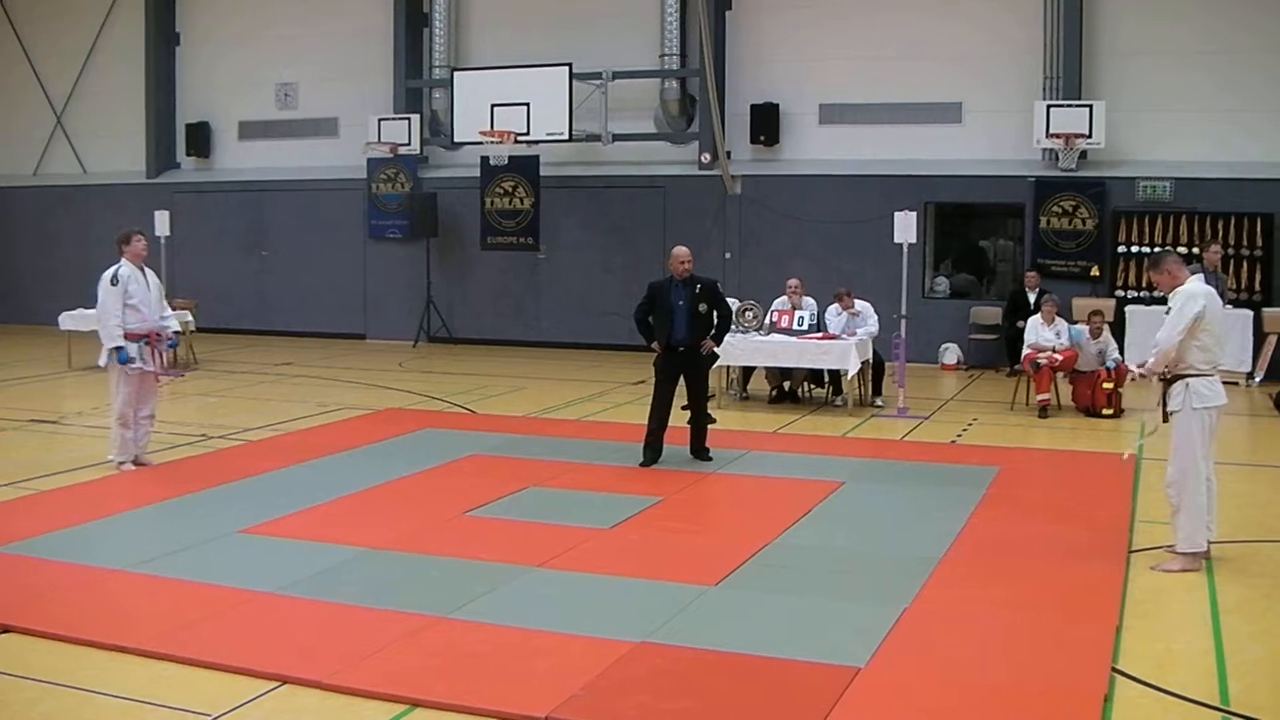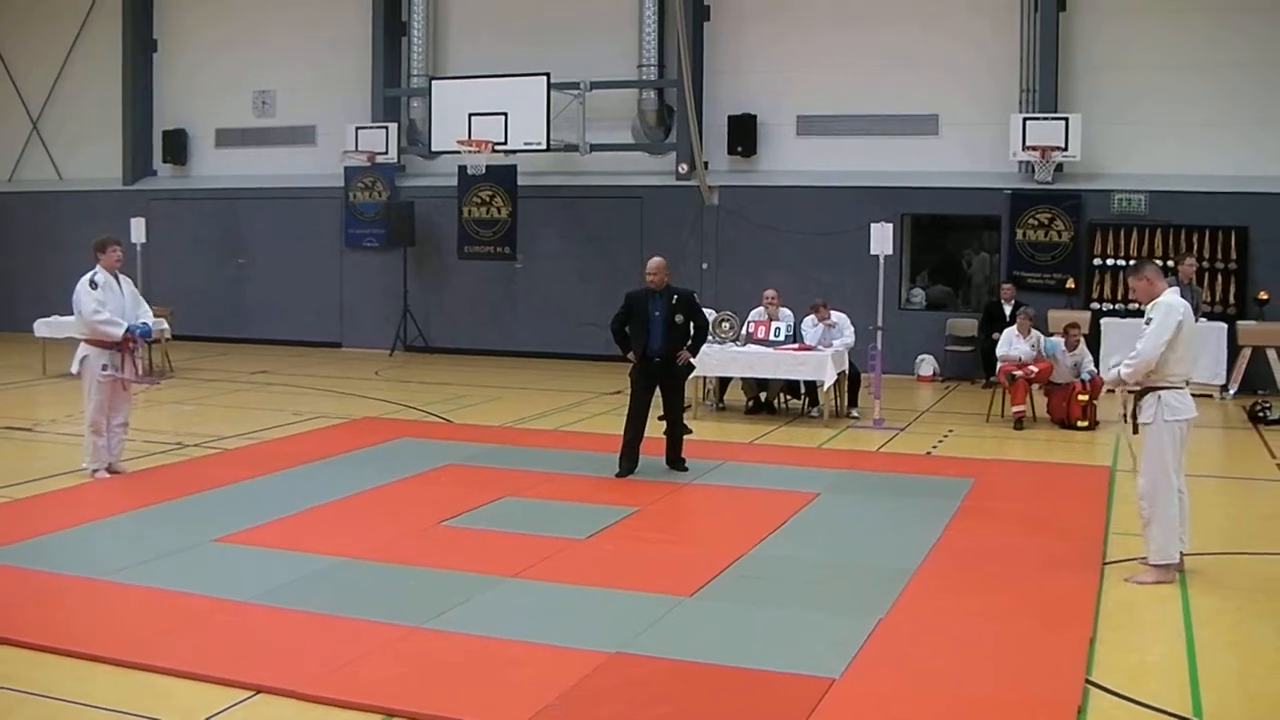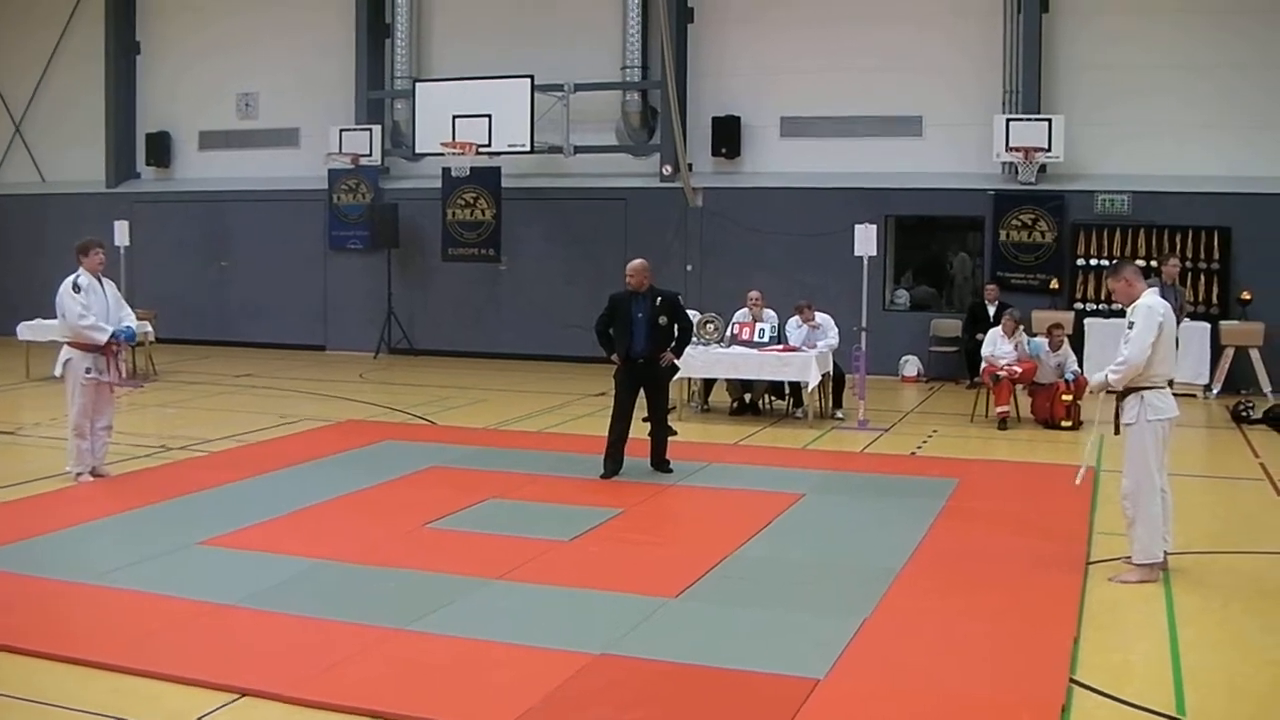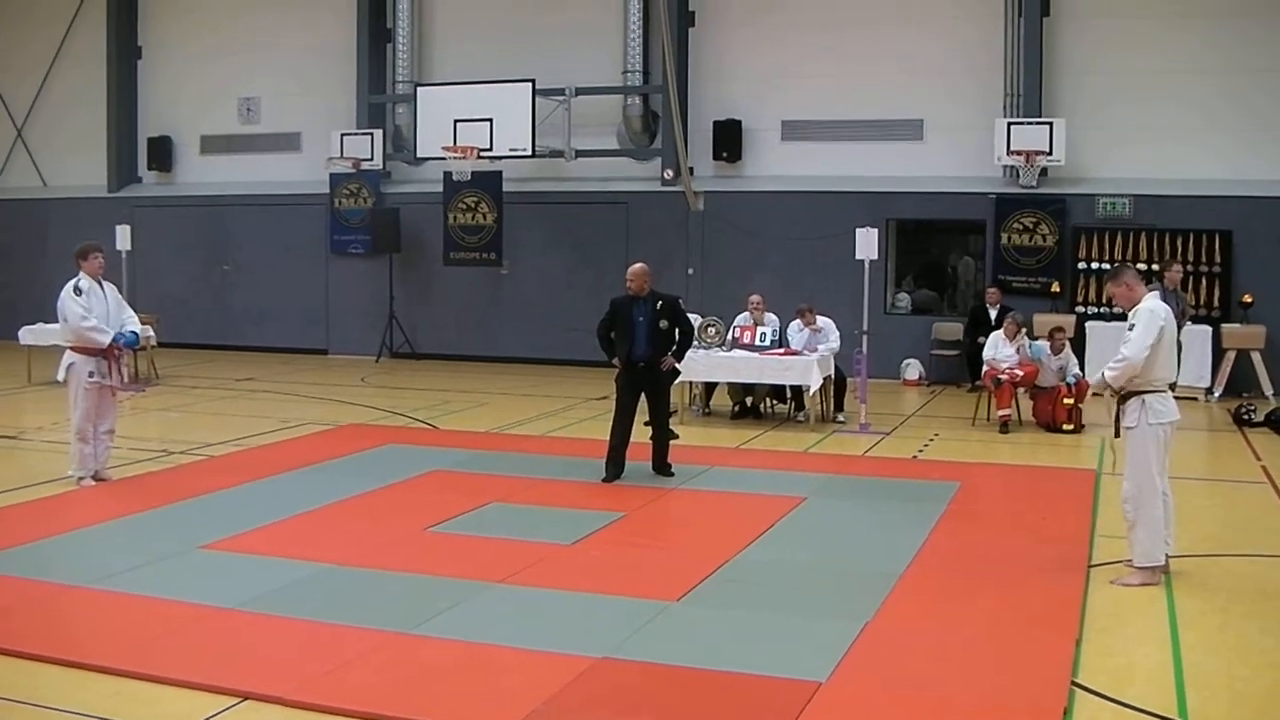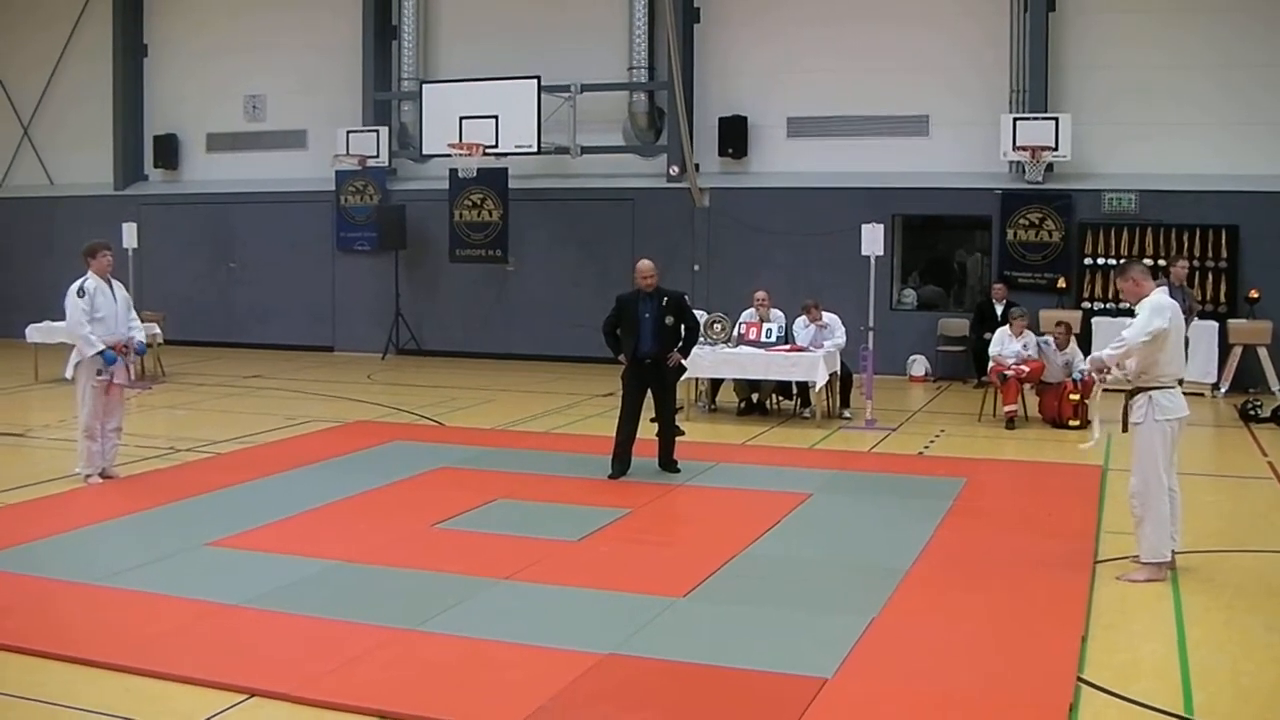
dt=0.5s
person 1, frame 1
left shoulder: (1187, 295)
right shoulder: (1205, 292)
left elbow: (1167, 342)
left wrist: (1149, 367)
right wrist: (1162, 364)
left hip: (1192, 392)
right hip: (1203, 388)
left knee: (1184, 473)
right knee: (1199, 469)
left ankle: (1189, 553)
right ankle: (1198, 540)
person 1, frame 2
left shoulder: (1166, 307)
right shoulder: (1175, 305)
left elbow: (1146, 355)
left wrist: (1118, 374)
right wrist: (1129, 369)
left hip: (1163, 405)
right hip: (1171, 402)
left knee: (1156, 485)
right knee: (1170, 481)
left ankle: (1163, 565)
right ankle: (1172, 552)
person 1, frame 3
left shoulder: (1145, 308)
right shoulder: (1156, 306)
left elbow: (1134, 359)
left wrist: (1104, 380)
right wrist: (1113, 379)
left hip: (1146, 405)
right hip: (1153, 400)
left knee: (1140, 485)
right knee: (1154, 481)
left ankle: (1147, 564)
right ankle: (1156, 551)
person 1, frame 4
left shoulder: (1148, 312)
right shoulder: (1156, 309)
left elbow: (1131, 357)
left wrist: (1105, 378)
right wrist: (1116, 380)
left hip: (1147, 408)
right hip: (1154, 404)
left knee: (1140, 488)
right knee: (1155, 484)
left ankle: (1148, 566)
right ankle: (1158, 554)
person 1, frame 5
left shoulder: (1155, 306)
right shoulder: (1165, 305)
left elbow: (1130, 342)
left wrist: (1100, 358)
right wrist: (1118, 365)
left hip: (1156, 405)
right hip: (1163, 400)
left knee: (1148, 484)
right knee: (1163, 480)
left ankle: (1155, 562)
right ankle: (1163, 550)
person 2, frame 1
left shoulder: (149, 275)
right shoulder: (116, 275)
left elbow: (162, 308)
right elbow: (108, 315)
left wrist: (172, 330)
right wrist: (118, 347)
left hip: (147, 348)
right hip: (125, 348)
left knee: (146, 405)
right knee: (124, 406)
left ankle: (138, 452)
right ankle: (123, 456)
person 2, frame 2
left shoulder: (126, 282)
right shoulder: (90, 282)
left elbow: (142, 310)
right elbow: (94, 317)
left wrist: (143, 326)
right wrist: (126, 329)
left hip: (121, 355)
right hip: (97, 355)
left knee: (120, 412)
right knee: (97, 413)
left ankle: (113, 459)
right ankle: (97, 464)
person 2, frame 3
left shoulder: (108, 285)
right shoulder: (74, 285)
left elbow: (125, 313)
right elbow: (79, 321)
left wrist: (127, 330)
right wrist: (111, 334)
left hip: (104, 357)
right hip: (81, 358)
left knee: (103, 415)
right knee: (81, 416)
left ankle: (97, 463)
right ankle: (80, 467)
person 2, frame 4
left shoulder: (109, 289)
right shoulder: (74, 289)
left elbow: (127, 315)
right elbow: (81, 323)
left wrist: (131, 333)
right wrist: (112, 338)
left hip: (107, 361)
right hip: (83, 361)
left knee: (106, 419)
right knee: (83, 420)
left ankle: (99, 467)
right ankle: (83, 471)
person 2, frame 5
left shoulder: (118, 287)
right shoulder: (82, 288)
left elbow: (130, 317)
right elbow: (78, 326)
left wrist: (137, 339)
right wrist: (101, 352)
left hip: (115, 360)
right hip: (91, 360)
left knee: (114, 416)
right knee: (91, 417)
left ankle: (106, 464)
right ankle: (90, 469)
person 3, frame 1
left shoulder: (707, 287)
right shoulder: (657, 288)
left elbow: (725, 313)
right elbow: (640, 315)
left wrist: (715, 339)
right wrist: (651, 340)
left hip: (697, 354)
right hip: (668, 355)
left knee: (699, 405)
right knee: (660, 405)
left ankle: (699, 448)
right ankle: (652, 451)
person 3, frame 2
left shoulder: (684, 297)
right shoulder: (634, 298)
left elbow: (702, 325)
right elbow: (616, 325)
left wrist: (692, 350)
right wrist: (627, 350)
left hip: (673, 365)
right hip: (644, 365)
left knee: (675, 416)
right knee: (636, 415)
left ankle: (675, 459)
right ankle: (628, 462)
person 3, frame 3
left shoulder: (668, 299)
right shoulder: (617, 300)
left elbow: (686, 326)
right elbow: (600, 327)
left wrist: (675, 352)
right wrist: (611, 352)
left hip: (656, 366)
right hip: (628, 366)
left knee: (659, 417)
right knee: (620, 417)
left ankle: (659, 461)
right ankle: (612, 464)
person 3, frame 4
left shoulder: (669, 303)
right shoulder: (619, 304)
left elbow: (687, 330)
right elbow: (602, 331)
left wrist: (676, 356)
right wrist: (612, 355)
left hip: (657, 370)
right hip: (629, 370)
left knee: (660, 420)
right knee: (621, 420)
left ankle: (661, 464)
right ankle: (614, 467)
person 3, frame 5
left shoulder: (674, 299)
right shoulder: (624, 301)
left elbow: (693, 326)
right elbow: (608, 328)
left wrist: (682, 352)
right wrist: (619, 352)
left hip: (664, 366)
right hip: (635, 366)
left knee: (667, 417)
right knee: (627, 417)
left ankle: (667, 460)
right ankle: (620, 464)
